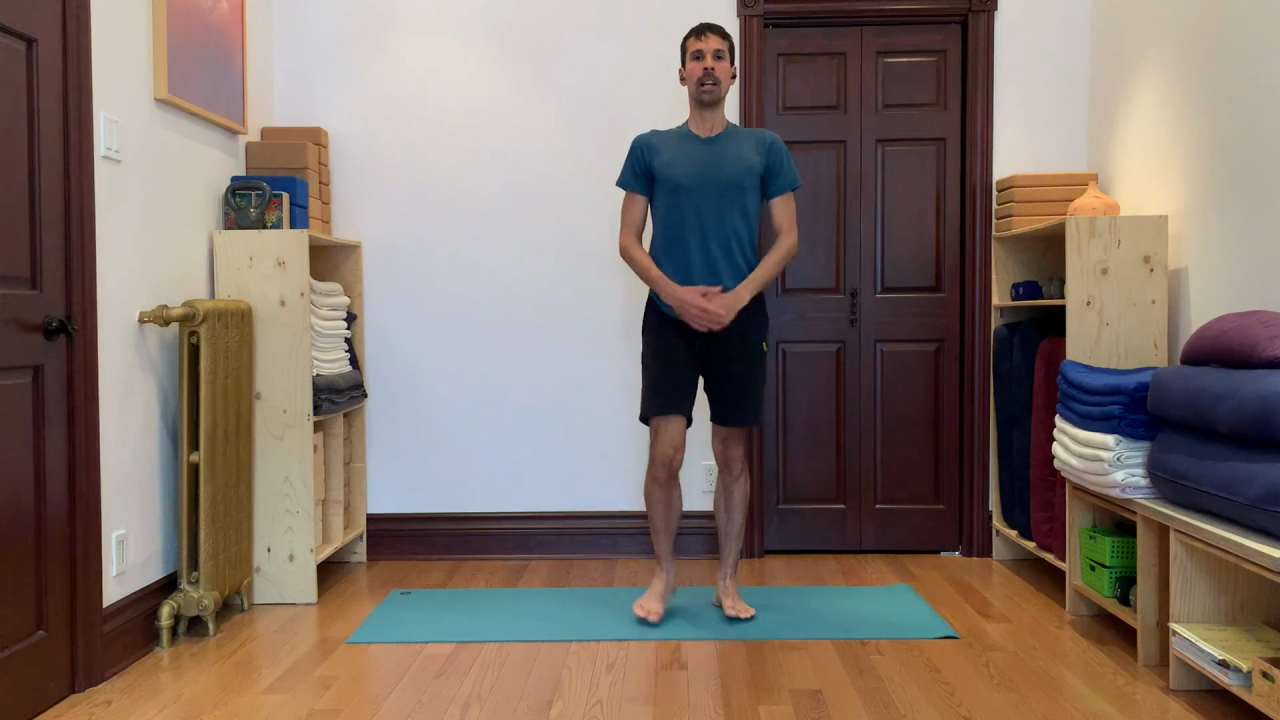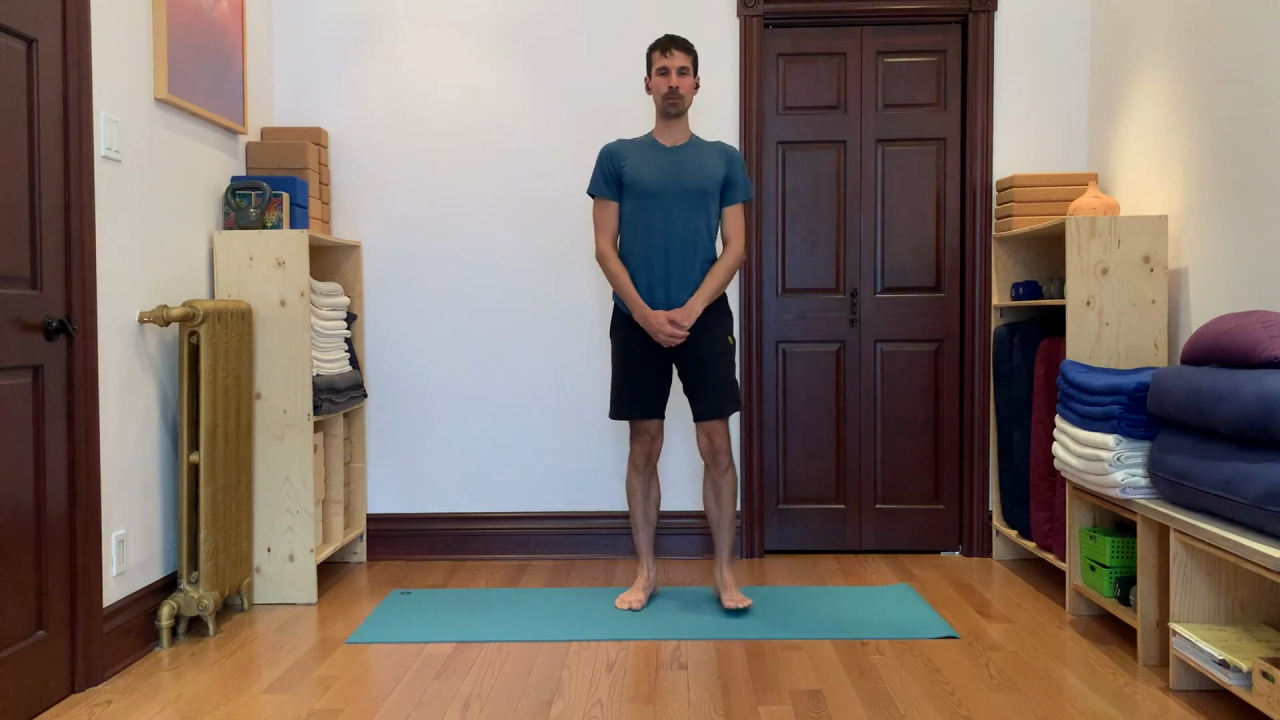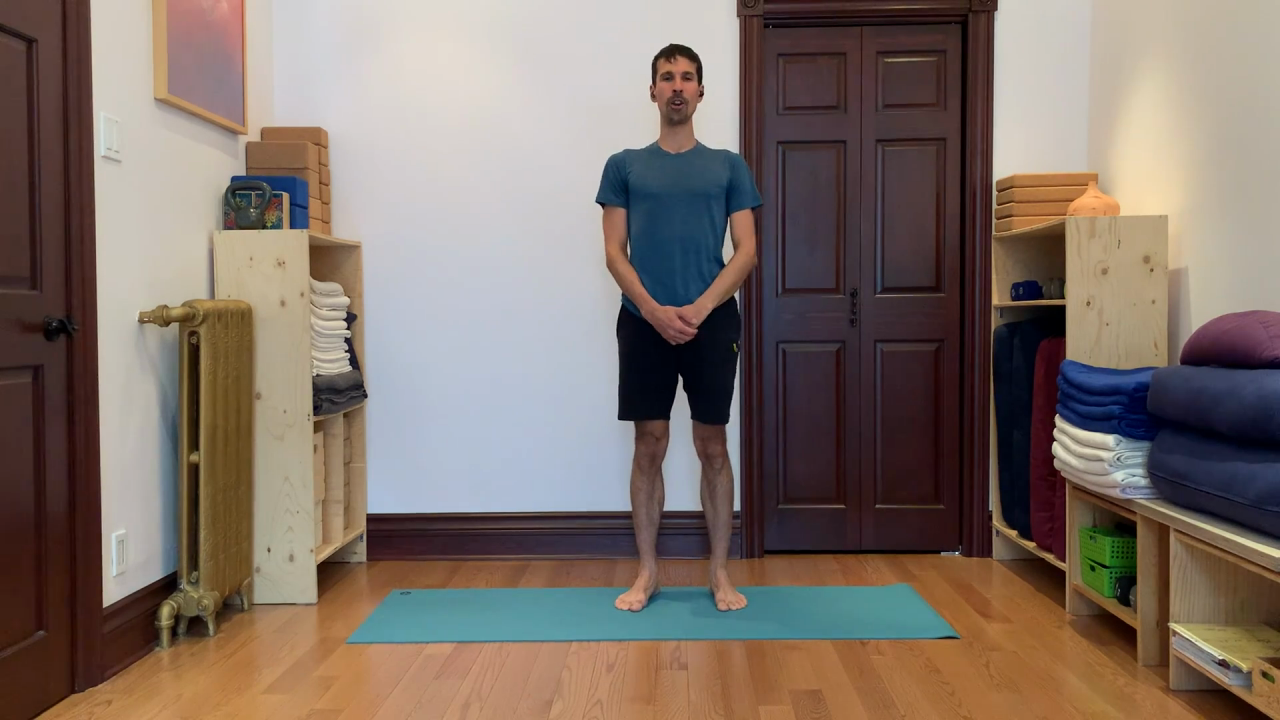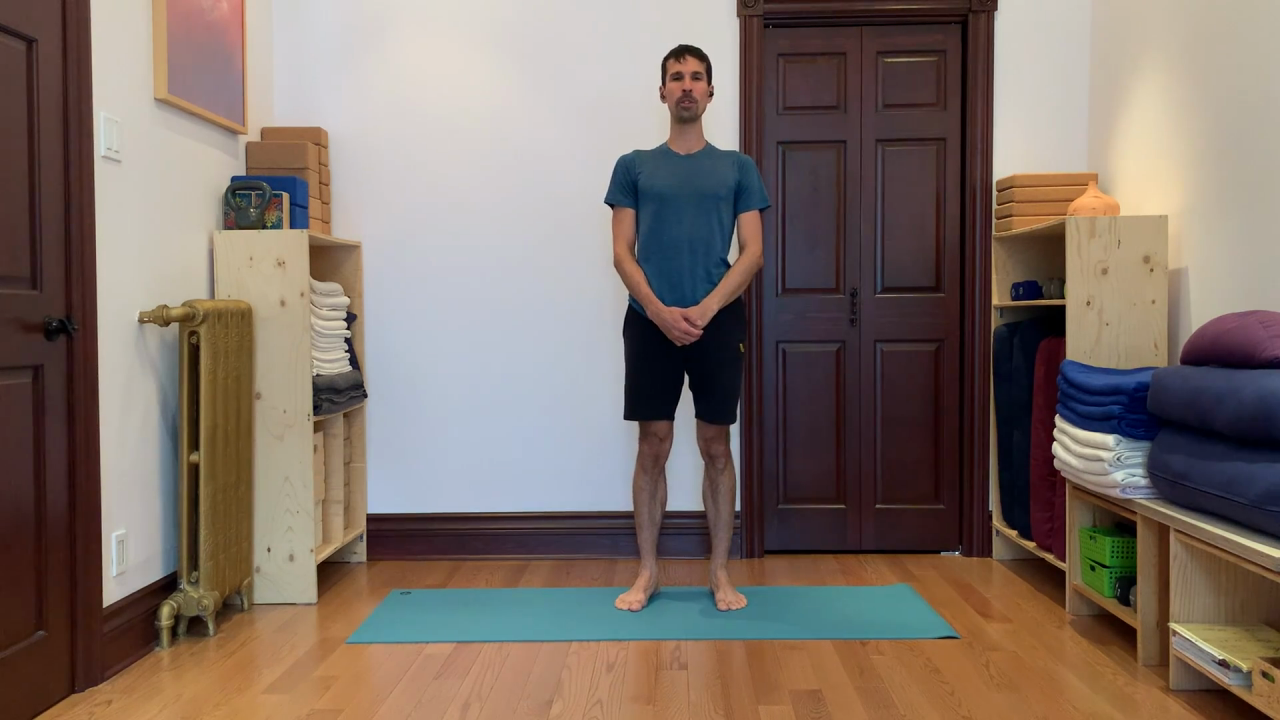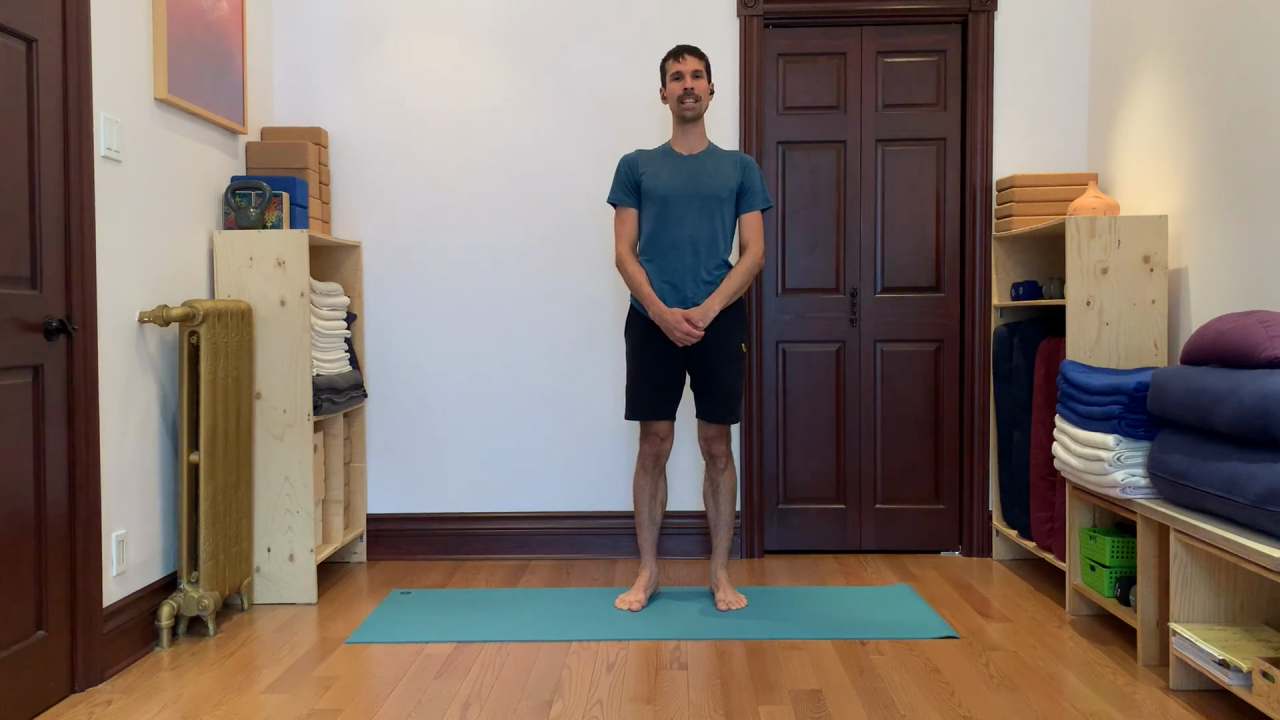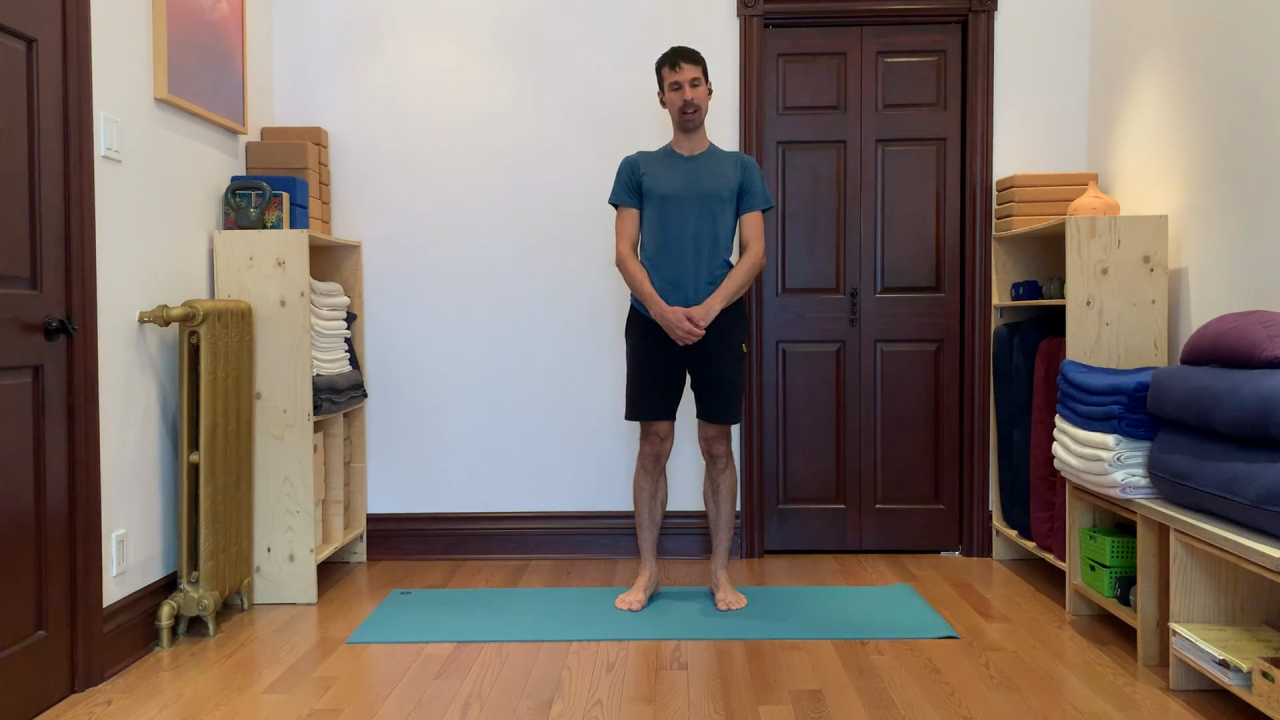
dt=0.5s
person 1, frame 1
left shoulder: (764, 148)
right shoulder: (649, 148)
left elbow: (787, 239)
right elbow: (629, 240)
left wrist: (736, 298)
right wrist: (677, 295)
left hip: (739, 320)
right hip: (669, 319)
left knee: (732, 454)
right knee: (665, 452)
left ankle: (727, 581)
right ankle: (664, 574)
person 1, frame 2
left shoulder: (724, 159)
right shoulder: (617, 157)
left elbow: (735, 248)
right elbow: (604, 247)
left wrist: (692, 310)
right wrist: (645, 313)
left hip: (706, 320)
right hip: (637, 322)
left knee: (717, 448)
right knee: (644, 449)
left ankle: (725, 573)
right ankle: (646, 571)
person 1, frame 3
left shoulder: (728, 166)
right shoulder: (624, 165)
left elbow: (746, 252)
right elbow: (614, 252)
left wrist: (699, 309)
right wrist: (654, 310)
left hip: (712, 321)
right hip: (644, 321)
left knee: (713, 447)
right knee: (649, 447)
left ankle: (719, 571)
right ankle: (647, 571)
person 1, frame 4
left shoulder: (738, 167)
right shoulder: (634, 166)
left elbow: (752, 253)
right elbow: (623, 253)
left wrist: (704, 310)
right wrist: (660, 312)
left hip: (719, 322)
right hip: (650, 322)
left knee: (716, 448)
right knee: (652, 447)
left ankle: (720, 571)
right ankle: (647, 570)
person 1, frame 5
left shoulder: (739, 167)
right shoulder: (636, 166)
left elbow: (753, 253)
right elbow: (624, 253)
left wrist: (706, 311)
right wrist: (661, 312)
left hip: (719, 322)
right hip: (652, 322)
left knee: (717, 447)
right knee: (653, 446)
left ankle: (720, 571)
right ankle: (648, 570)
person 1, frame 6
left shoulder: (740, 168)
right shoulder: (637, 167)
left elbow: (754, 253)
right elbow: (625, 253)
left wrist: (706, 309)
right wrist: (663, 311)
left hip: (720, 322)
right hip: (652, 322)
left knee: (717, 447)
right knee: (653, 446)
left ankle: (720, 571)
right ankle: (647, 570)
